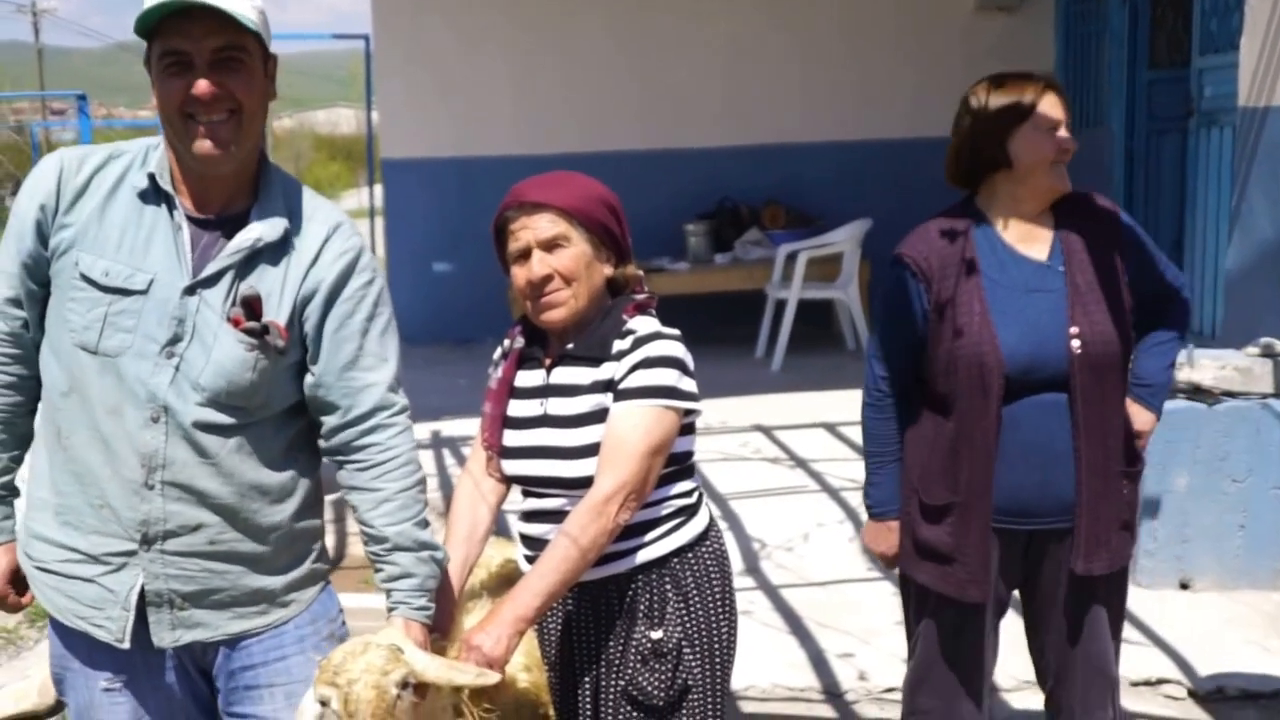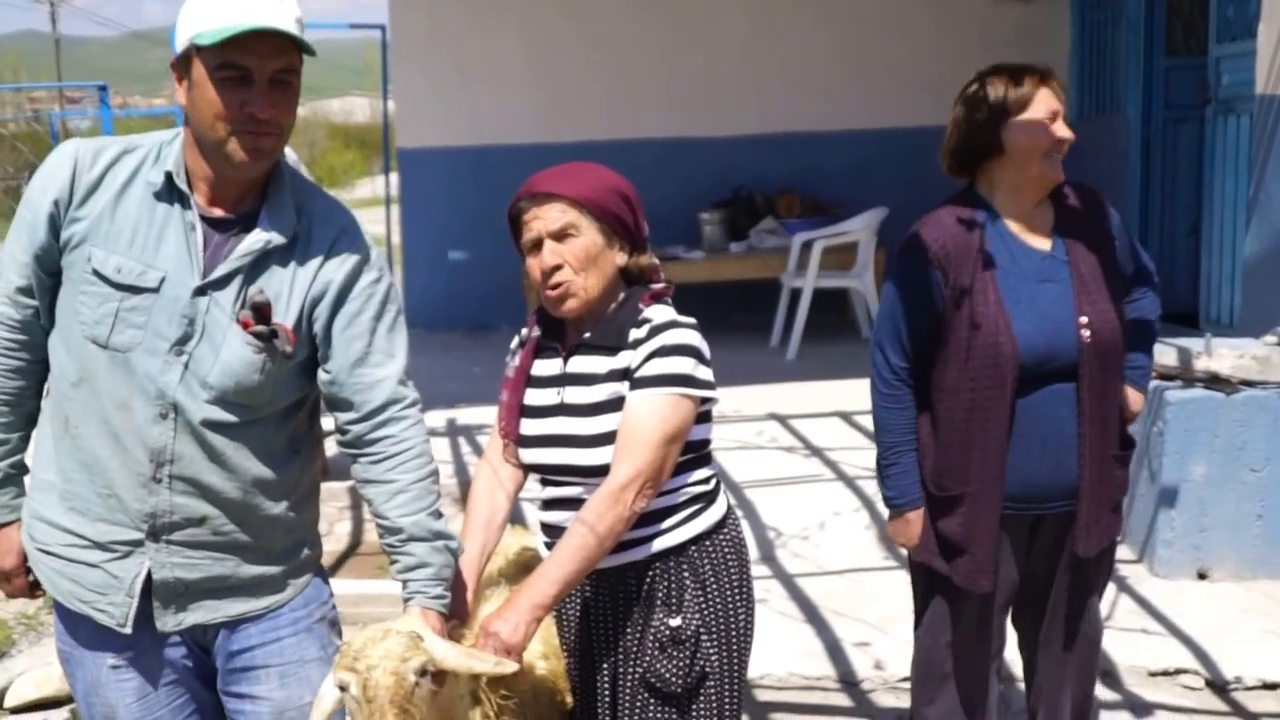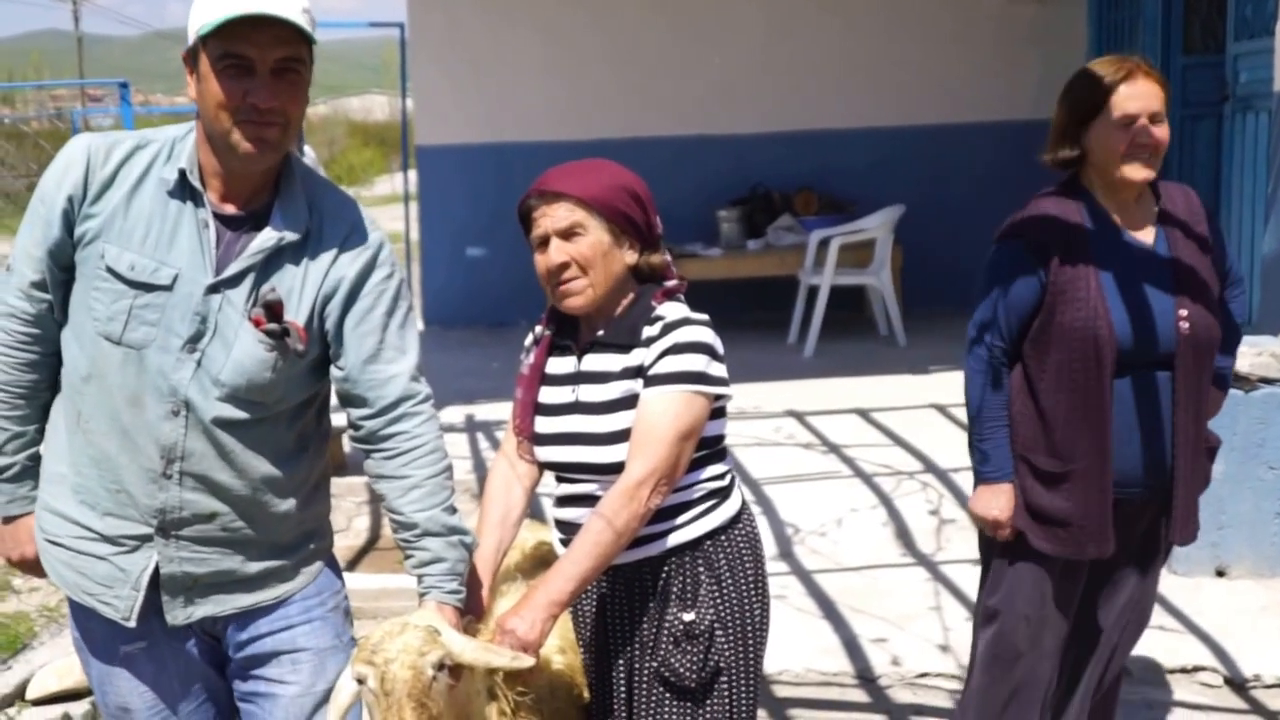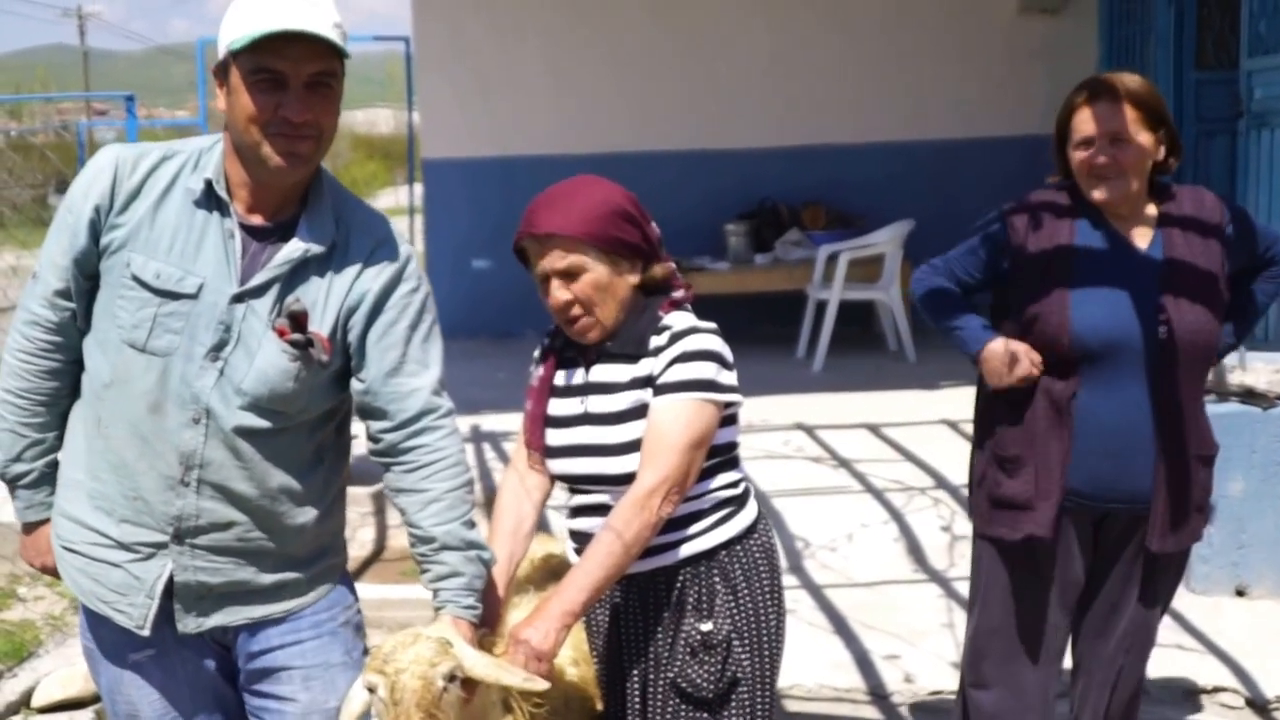
dt=0.7s
person 1, frame 1
left shoulder: (324, 246)
right shoulder: (65, 190)
left elbow: (370, 434)
left wrist: (411, 604)
left hip: (273, 610)
right hip: (98, 604)
person 1, frame 2
left shoulder: (332, 245)
right shoulder: (79, 181)
left elbow: (382, 426)
left wrist: (427, 592)
left hip: (269, 593)
right hip: (99, 584)
person 1, frame 3
left shoulder: (345, 243)
right shoulder: (93, 175)
left elbow: (395, 420)
left wrist: (443, 588)
left hip: (282, 585)
right hip: (113, 574)
person 1, frame 4
left shoulder: (372, 257)
right shoulder: (121, 184)
left elbow: (416, 434)
left wrist: (459, 600)
left hip: (294, 598)
right hip: (126, 581)
person 2, frame 1
left shoulder: (1104, 230)
right shoulder: (931, 255)
left elbow: (1169, 303)
right elbow: (887, 390)
left wrist: (1146, 394)
right wrist: (884, 507)
left hip: (1083, 519)
right hip: (961, 522)
person 2, frame 2
left shoulder: (1093, 216)
right shoulder: (941, 244)
left elbow: (1142, 291)
right elbow: (894, 375)
left wrist: (1133, 378)
right wrist: (905, 496)
left hip: (1081, 497)
right hip: (974, 503)
left knee: (1067, 656)
person 2, frame 3
left shoulder: (1187, 213)
right shoulder: (1042, 232)
left elbow: (1228, 296)
right elbow: (988, 352)
left wrist: (1215, 383)
right wrist: (993, 474)
left hip: (1152, 491)
right hip: (1051, 485)
left knee: (1105, 649)
right knee: (1018, 656)
person 2, frame 4
left shoulder: (1205, 222)
right shoulder: (1029, 225)
right elbow: (932, 279)
left wrist: (1220, 341)
right wrist: (980, 342)
left hip: (1154, 501)
right hip: (1039, 493)
left knee: (1117, 666)
right knee: (1011, 666)
person 3, frame 1
left shoulder: (649, 350)
right shoulder: (514, 353)
left elbow: (613, 499)
right elbow: (481, 478)
left wrist: (509, 618)
right wrist: (444, 595)
left hip: (656, 595)
right hip: (558, 596)
person 3, frame 2
left shoulder: (666, 339)
right shoulder: (532, 342)
left elbow: (630, 489)
right elbow: (500, 464)
left wrist: (526, 606)
right wrist: (463, 582)
left hip: (675, 583)
right hip: (577, 585)
person 3, frame 3
left shoulder: (679, 336)
right shoulder: (545, 340)
left elbow: (644, 485)
right elbow: (515, 461)
left wrist: (543, 602)
right wrist: (478, 578)
left hip: (689, 577)
right hip: (594, 579)
person 3, frame 4
left shoulder: (688, 344)
right shoulder: (555, 352)
left elbow: (656, 494)
right elbow: (526, 473)
left wrist: (556, 613)
right wrist: (490, 589)
left hip: (706, 585)
right hip: (609, 588)
